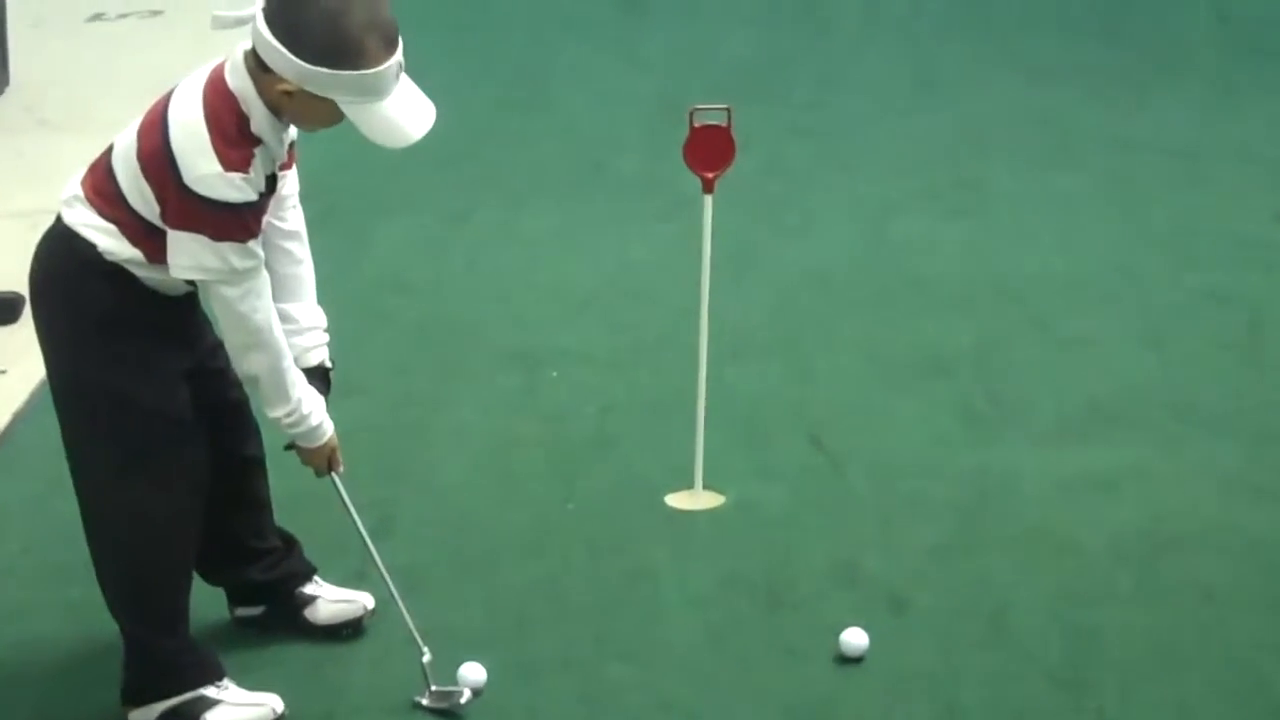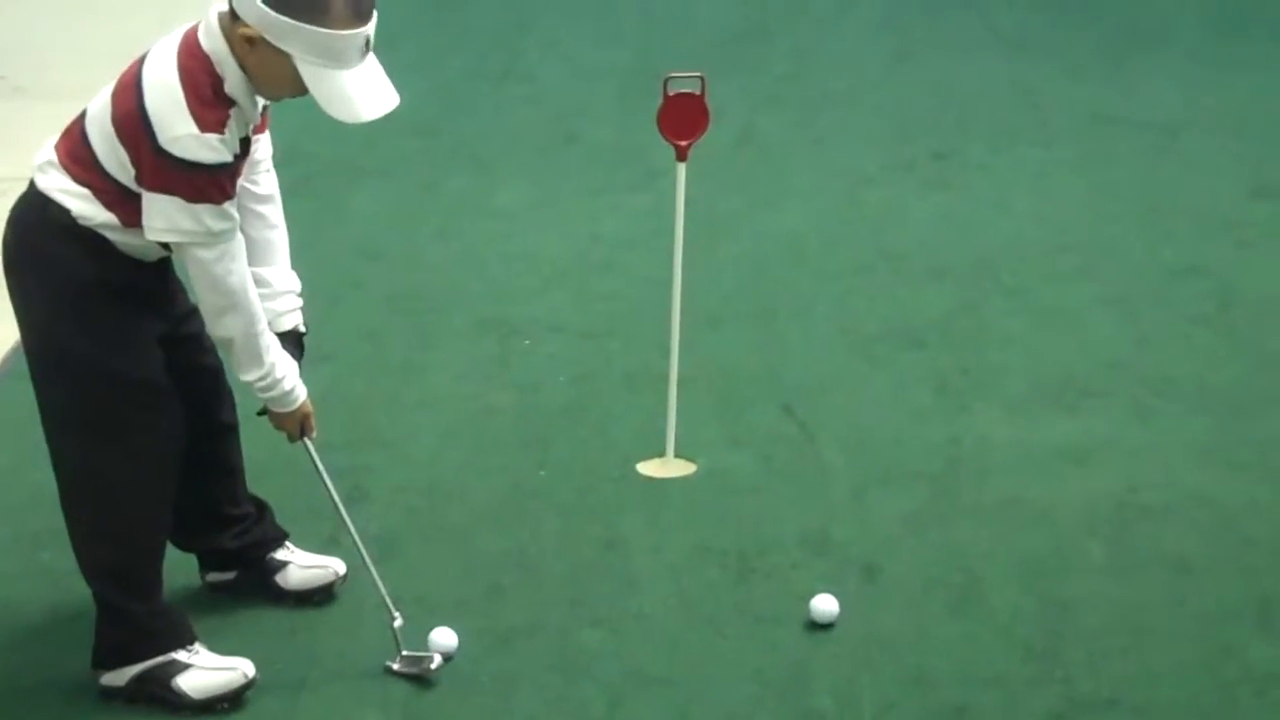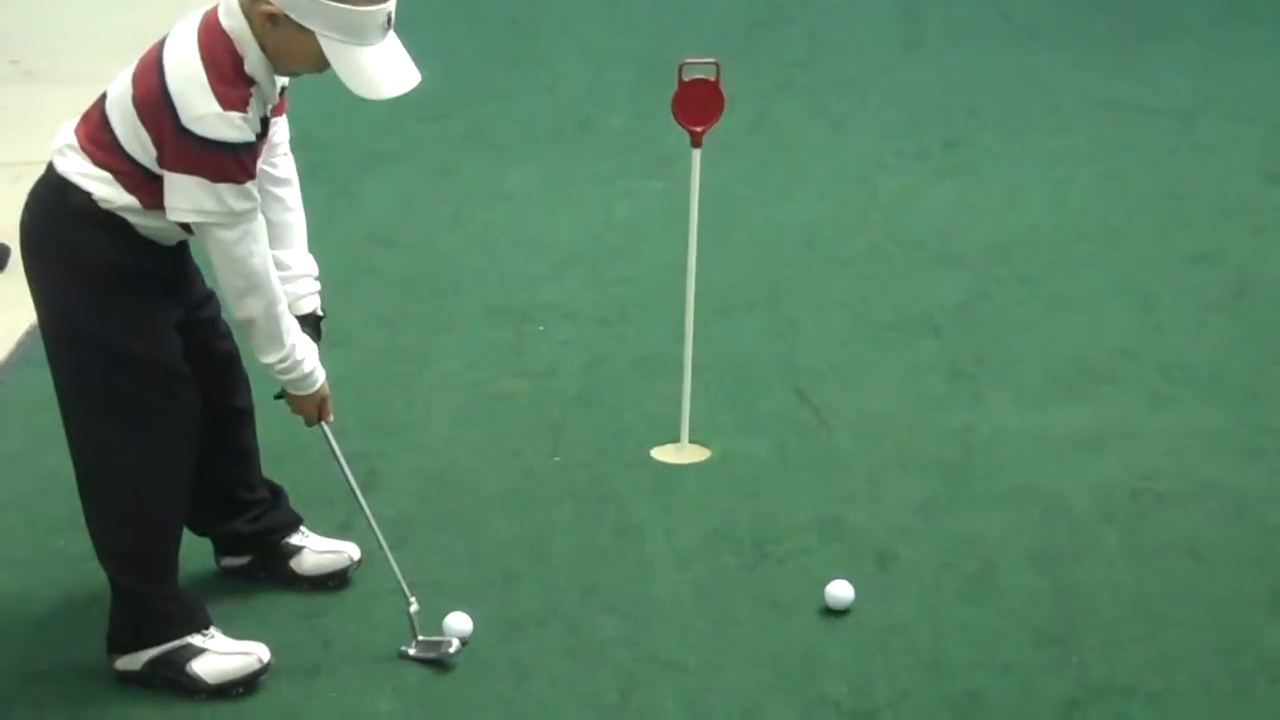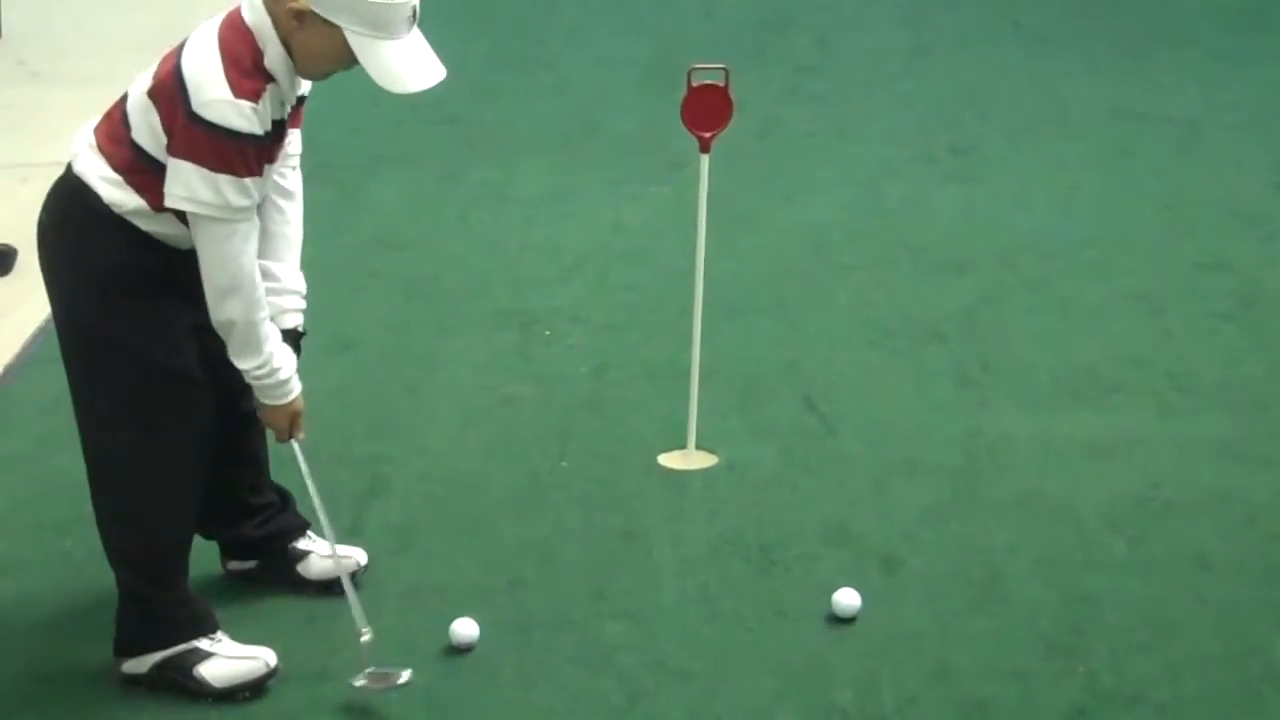
dt=1s
person 1, frame 1
left shoulder: (262, 95)
right shoulder: (213, 159)
left elbow: (282, 227)
right elbow: (244, 311)
left wrist: (310, 360)
right wrist: (307, 421)
left hip: (155, 278)
right hip: (97, 292)
left knee: (226, 434)
right knee: (149, 476)
left ankle: (267, 583)
person 1, frame 2
left shoulder: (236, 60)
right shoulder: (187, 120)
left elbow: (256, 190)
right elbow: (219, 273)
left wrist: (283, 323)
right wrist: (280, 385)
left hip: (129, 244)
right hip: (69, 256)
left knee: (200, 395)
right knee: (122, 440)
left ankle: (239, 549)
right ankle: (137, 647)
person 1, frame 3
right shoulder: (208, 101)
left elbow: (274, 174)
right elbow: (240, 257)
left wrist: (303, 306)
right wrist: (299, 367)
left hip: (142, 229)
right hip: (87, 240)
left knee: (215, 379)
right knee: (141, 422)
left ankle: (253, 531)
right ankle: (151, 631)
person 1, frame 4
right shoulder: (224, 97)
left elbow: (279, 184)
right elbow: (229, 259)
left wrist: (286, 321)
right wrist: (275, 377)
left hip: (165, 234)
right hip: (105, 244)
left knee: (225, 387)
right knee: (153, 424)
left ankle: (261, 537)
right ankle: (159, 633)
